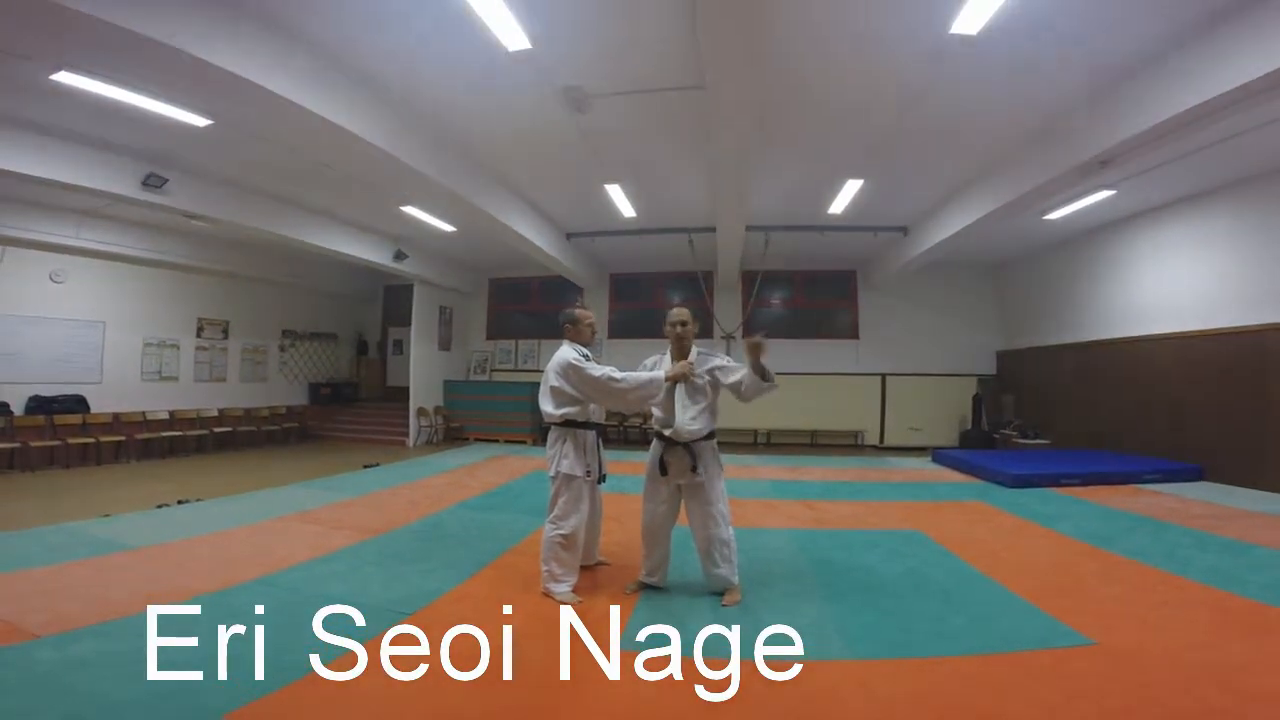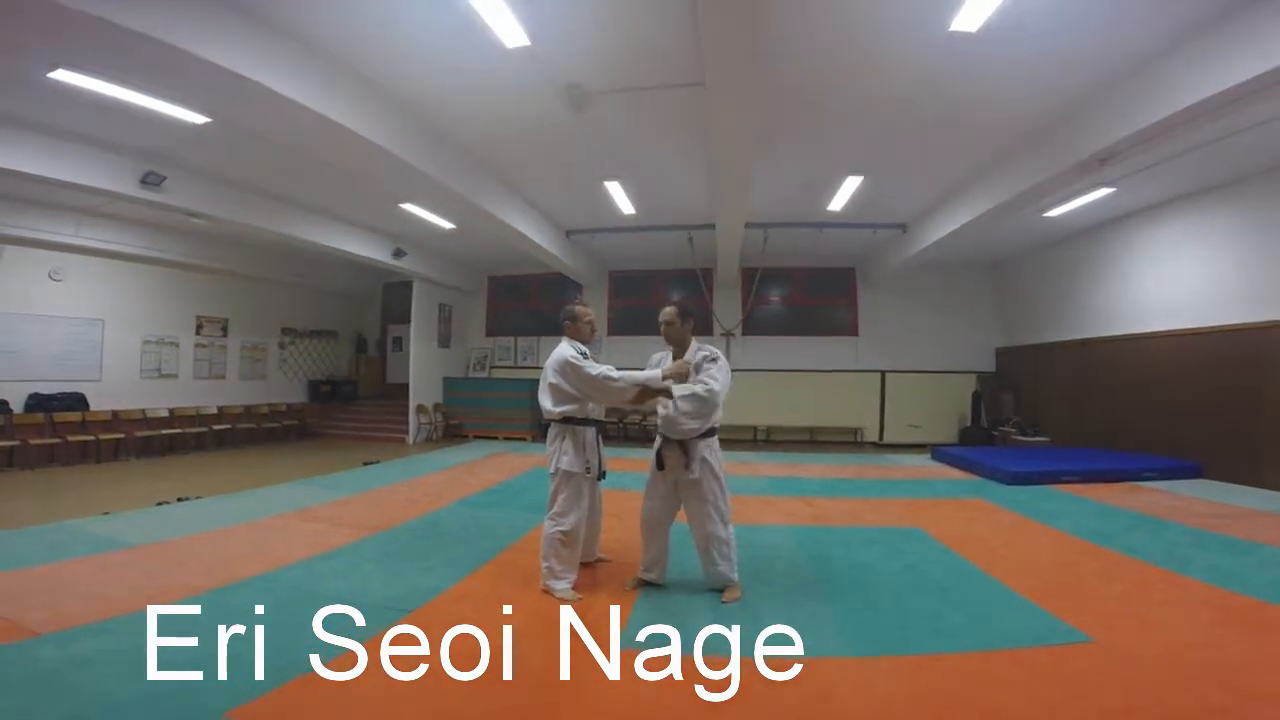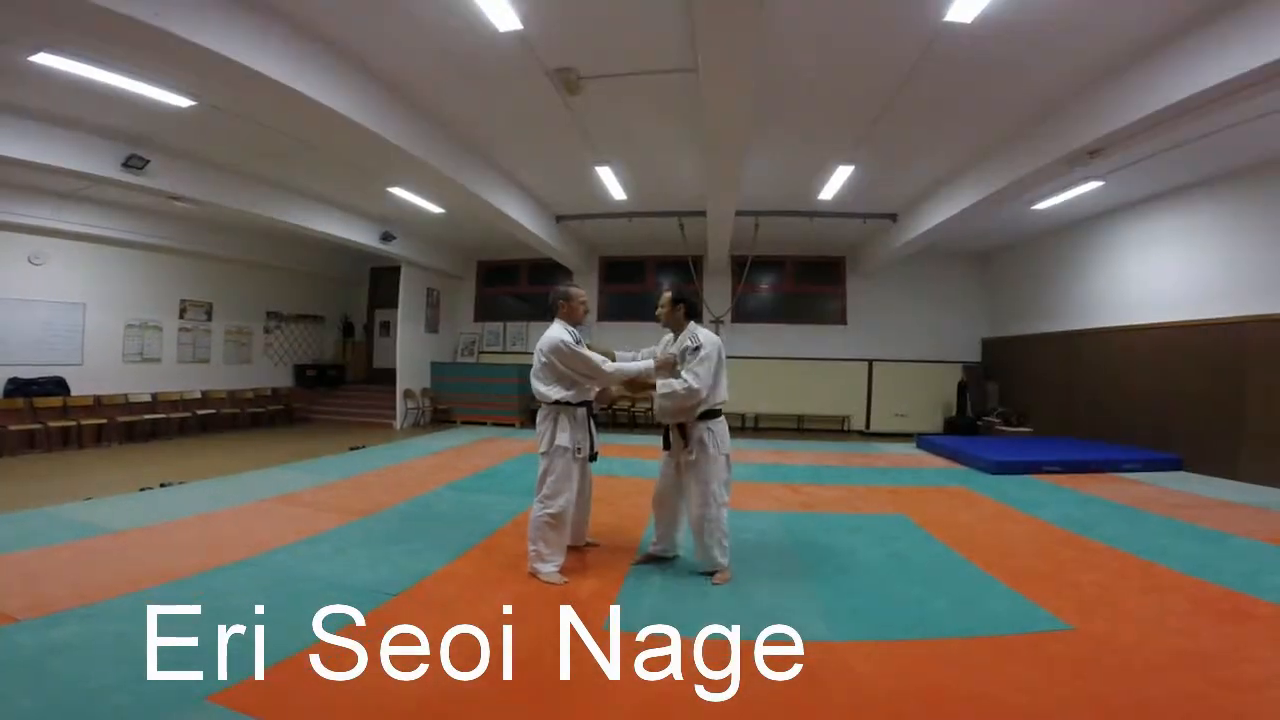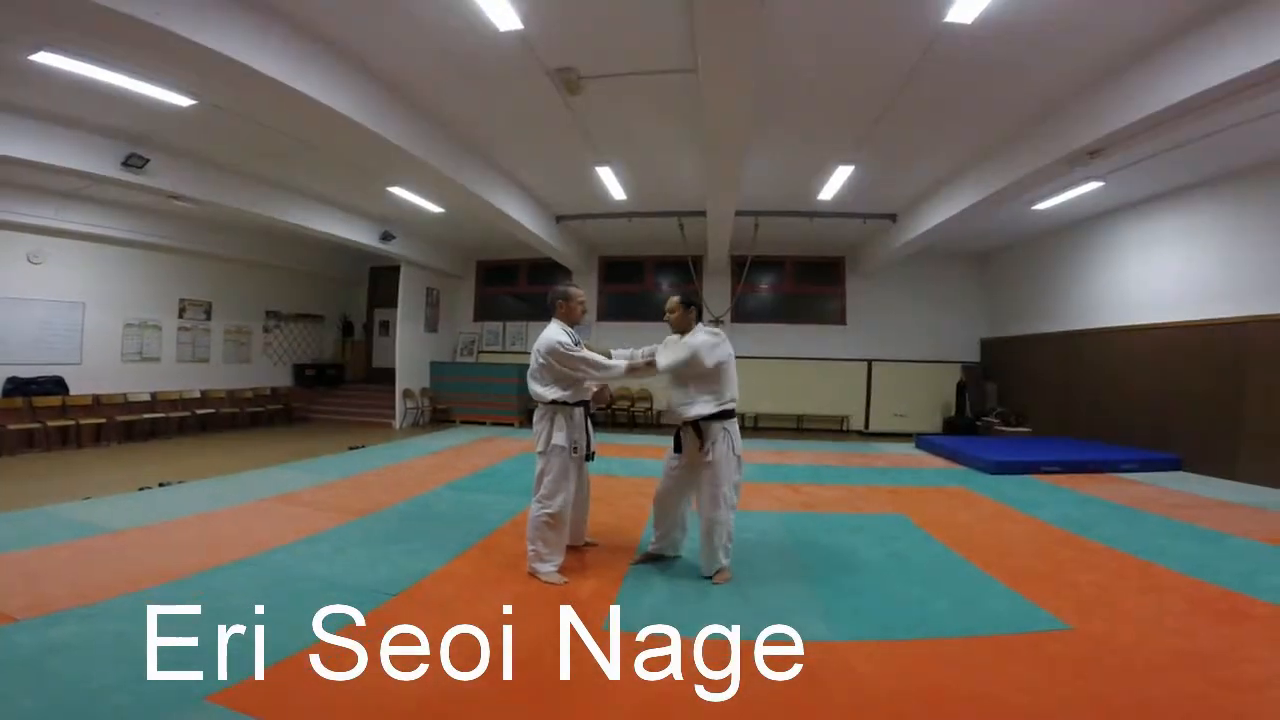
dt=0.3s
person 1, frame 1
left shoulder: (577, 358)
right shoulder: (568, 360)
left elbow: (602, 391)
right elbow: (615, 383)
right wrist: (667, 375)
left hip: (583, 441)
right hip: (570, 444)
left knee: (589, 506)
right knee: (566, 514)
left ankle: (585, 556)
right ankle: (556, 582)
person 1, frame 2
left shoulder: (576, 355)
right shoulder: (566, 358)
left elbow: (599, 389)
right elbow: (611, 381)
right wrist: (664, 374)
left hip: (583, 437)
right hip: (570, 440)
left knee: (589, 502)
right knee: (566, 511)
left ankle: (586, 553)
right ankle: (556, 579)
person 1, frame 3
left shoulder: (568, 336)
right shoulder: (558, 340)
right elbow: (601, 370)
left wrist: (596, 390)
right wrist: (654, 364)
left hip: (575, 420)
right hip: (560, 424)
left knee: (579, 486)
right knee: (555, 494)
left ankle: (575, 537)
right ankle: (543, 562)
person 1, frame 4
left shoulder: (565, 335)
right shoulder: (555, 341)
right elbow: (597, 367)
left wrist: (595, 390)
right wrist: (640, 366)
left hip: (572, 419)
right hip: (558, 423)
left knee: (577, 486)
right knee: (553, 494)
left ankle: (574, 537)
right ankle: (541, 562)
person 2, frame 1
left shoulder: (712, 363)
right shoulder: (652, 365)
left elbow: (751, 388)
left wrist: (755, 362)
left hip: (701, 454)
right hip: (663, 452)
left knee: (712, 523)
right knee: (654, 520)
left ankle: (727, 582)
right ankle: (652, 577)
person 2, frame 2
left shoulder: (710, 358)
right shoulder: (658, 361)
left elbow: (709, 394)
right elbow: (640, 392)
left wrist: (663, 391)
left hip: (699, 450)
right hip: (666, 449)
left knee: (711, 520)
right knee: (653, 517)
left ankle: (727, 579)
right ankle: (650, 573)
person 2, frame 3
left shoulder: (705, 341)
right shoulder: (670, 342)
left elbow: (693, 388)
right elbow: (643, 359)
left wrist: (649, 385)
right wrist: (607, 354)
left hip: (705, 433)
right hip: (680, 432)
left knee: (707, 502)
right knee: (666, 496)
left ankle: (717, 563)
right ankle: (663, 548)
person 2, frame 4
left shoulder: (713, 339)
right shoulder: (674, 343)
left elbow: (692, 354)
right elbow: (640, 356)
left wrist: (652, 364)
right wrist: (603, 354)
left hip: (717, 433)
right hip: (689, 433)
left knee: (716, 504)
right knee: (668, 495)
left ankle: (719, 564)
right ankle: (663, 548)
